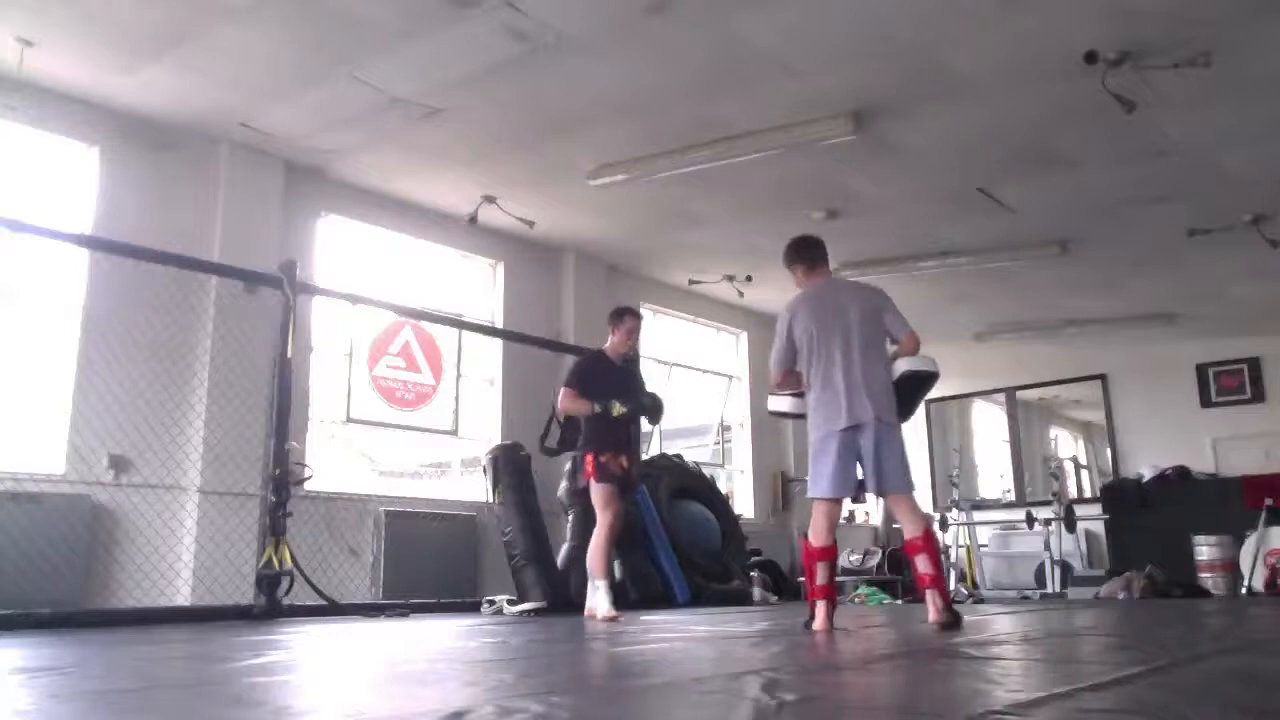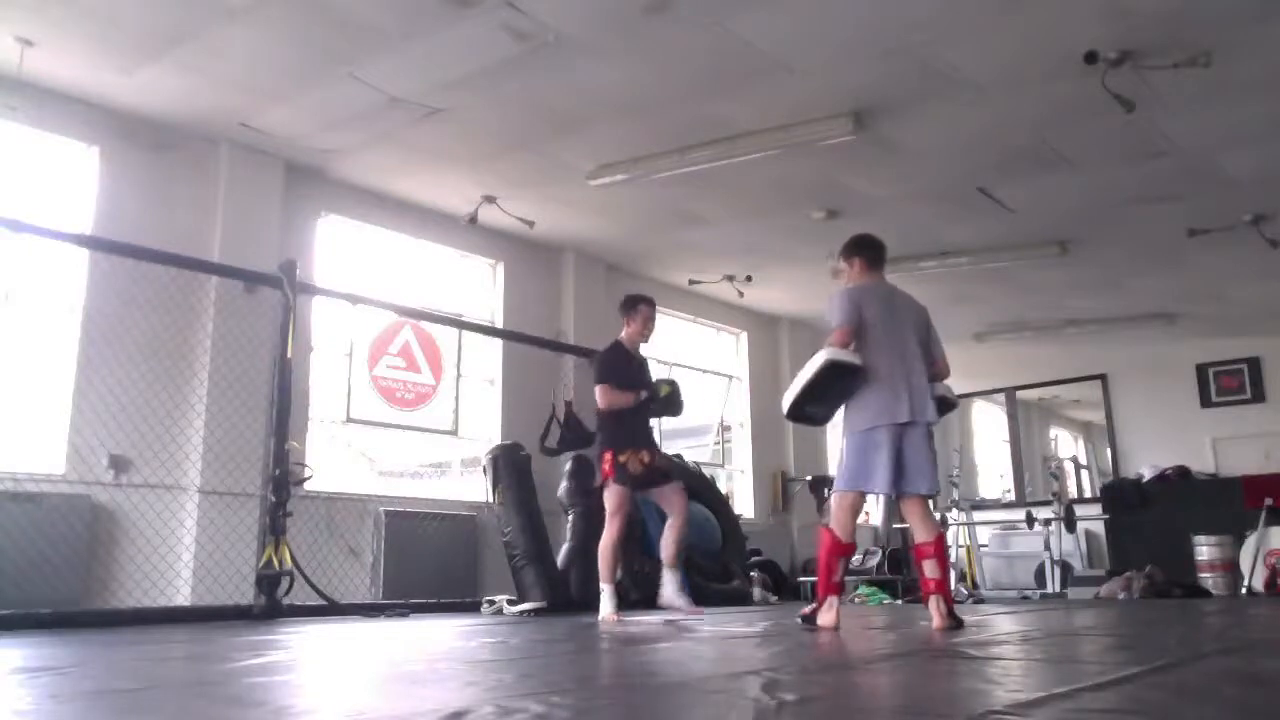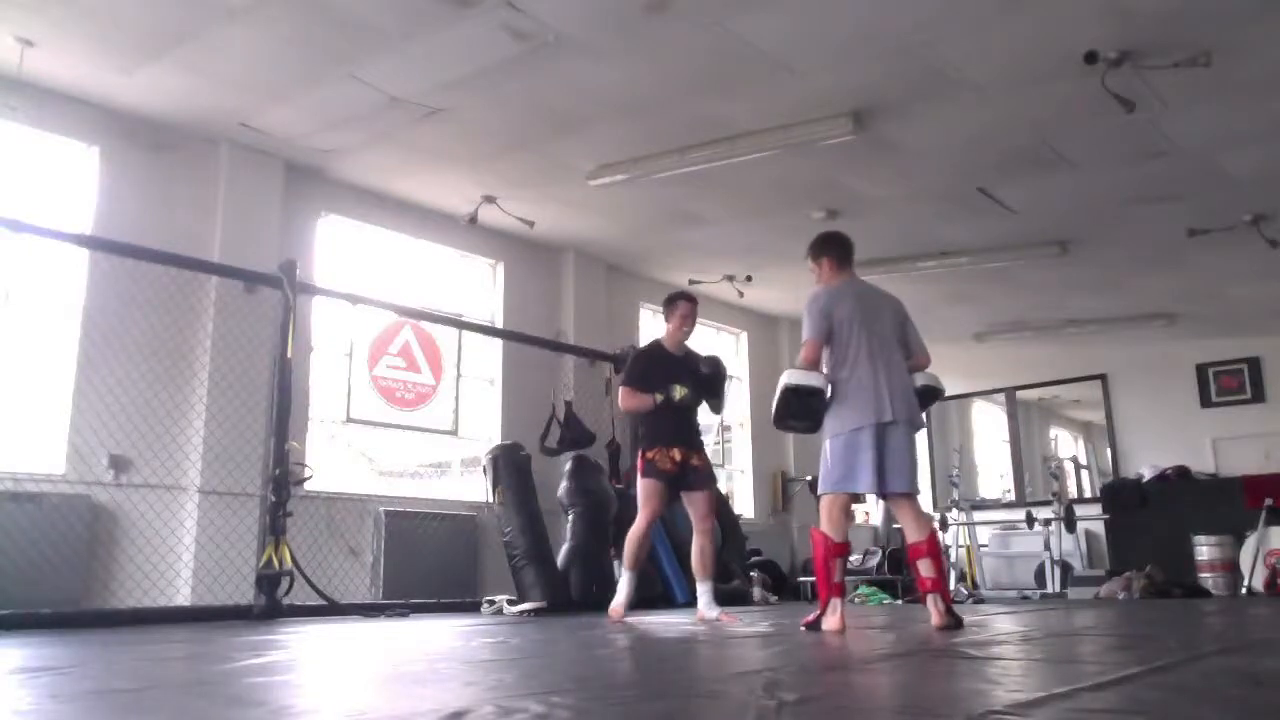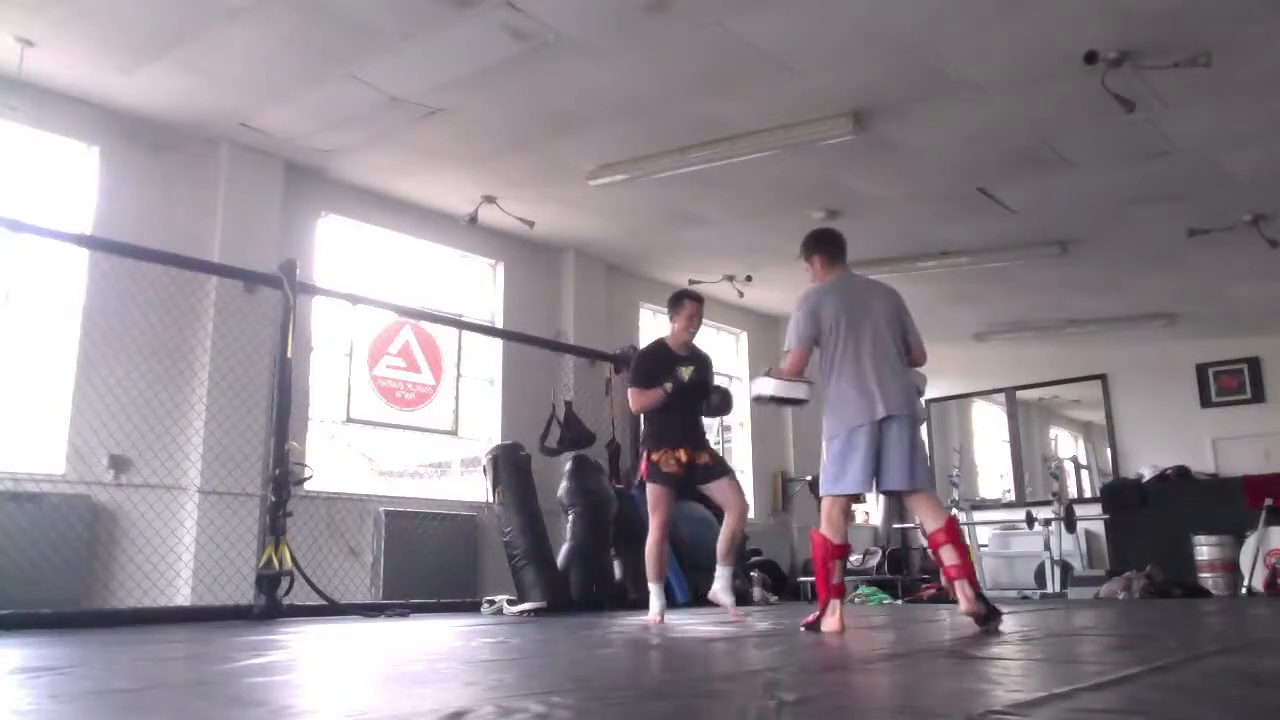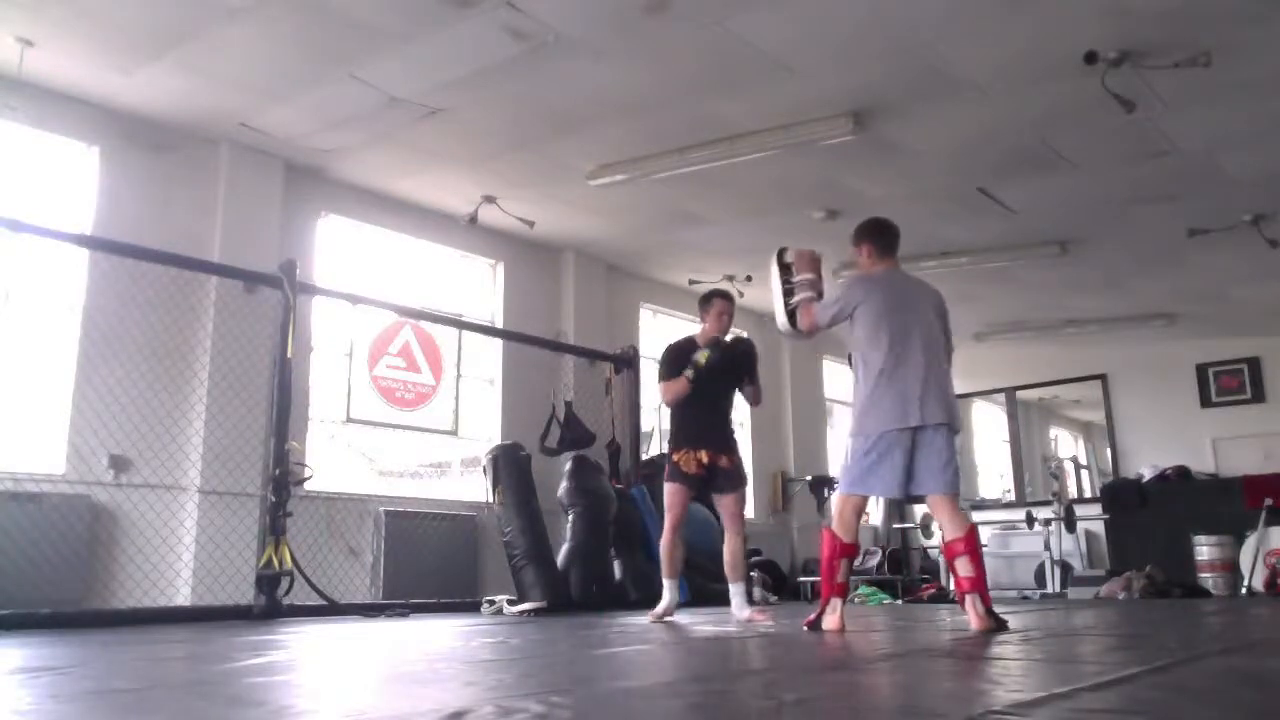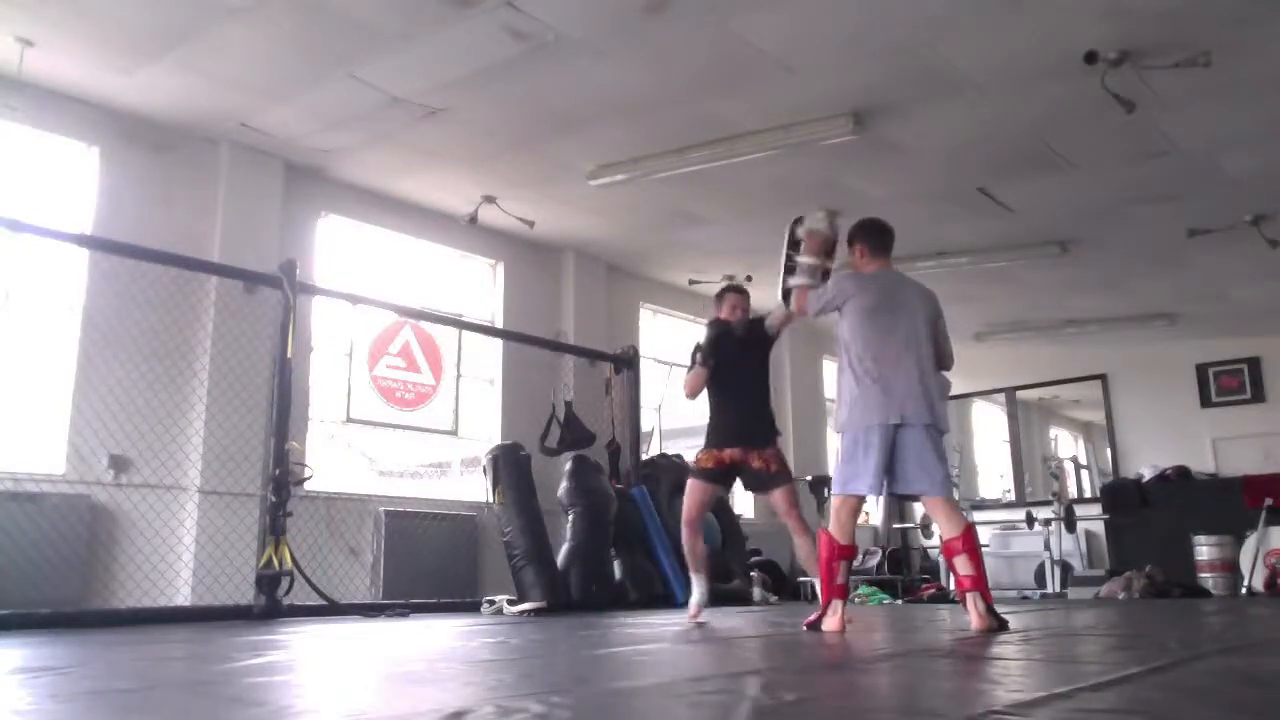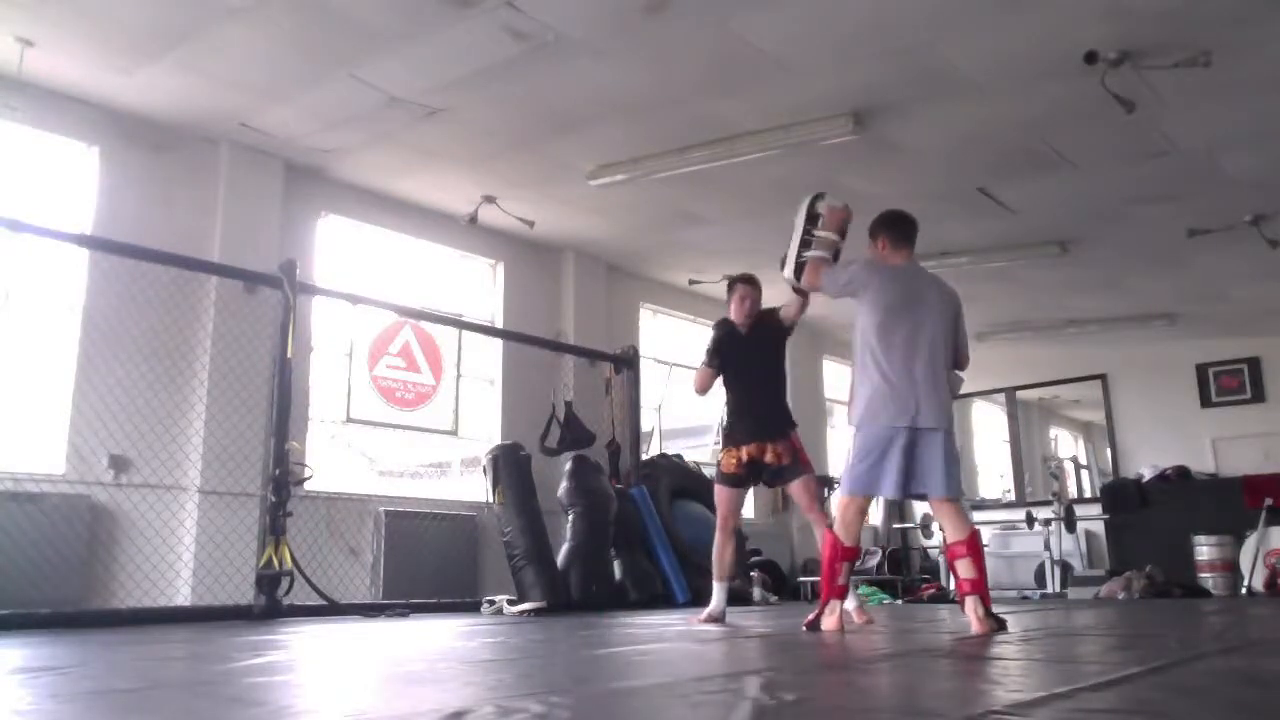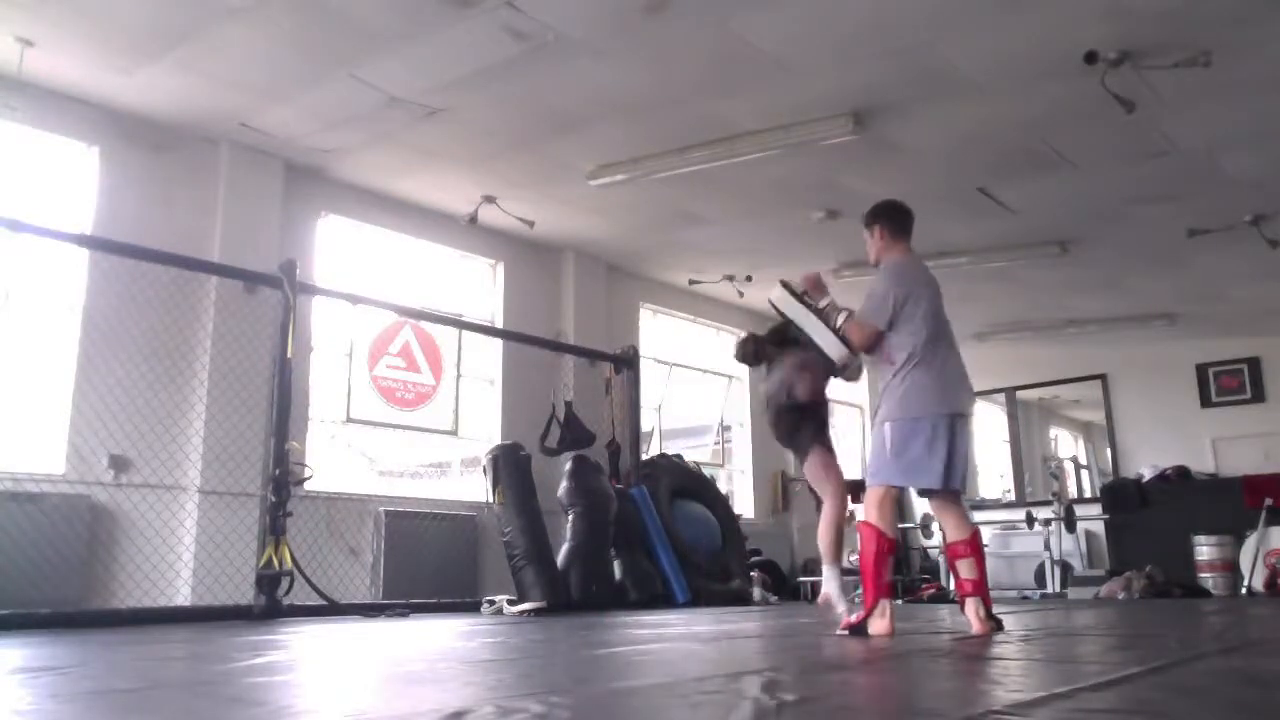
dt=0.4s
person 1, frame 1
left shoulder: (794, 310)
right shoulder: (871, 296)
left elbow: (779, 379)
right elbow: (911, 344)
left hip: (827, 418)
right hip: (877, 412)
left knee: (824, 511)
right knee: (903, 503)
left ankle: (821, 609)
right ankle: (936, 600)
person 1, frame 2
left shoulder: (852, 295)
right shoulder: (915, 306)
left elbow: (841, 338)
right elbow: (941, 370)
left hip: (871, 413)
right hip: (917, 413)
left knee: (846, 505)
right knee: (917, 507)
left ankle: (828, 603)
right ankle: (940, 606)
person 1, frame 3
left shoulder: (823, 298)
right shoulder: (890, 301)
left elbow: (810, 356)
right elbow: (922, 360)
left hip: (851, 414)
right hip: (898, 410)
left knee: (833, 507)
right knee: (906, 506)
left ankle: (832, 608)
right ankle: (938, 603)
person 1, frame 4
left shoulder: (813, 298)
right shoulder: (886, 293)
left elbow: (794, 365)
right elbow: (918, 356)
left wrist: (777, 374)
left hip: (848, 413)
right hip: (898, 408)
left knee: (834, 507)
right knee: (922, 498)
left ankle: (830, 609)
right ankle: (967, 591)
person 1, frame 5
left shoulder: (858, 287)
right shoulder: (931, 294)
left elbow: (806, 323)
left wrist: (806, 276)
left hip: (880, 416)
right hip: (933, 413)
left knee: (847, 507)
right knee: (946, 505)
left ankle: (831, 608)
right ankle: (977, 605)
person 1, frame 6
left shoulder: (849, 285)
right shoulder: (923, 295)
left elbow: (800, 305)
right elbow: (946, 361)
left wrist: (810, 258)
left hip: (866, 416)
right hip: (918, 414)
left knee: (843, 508)
right knee: (942, 505)
left ankle: (832, 609)
right ankle: (978, 604)
person 1, frame 7
left shoulder: (870, 273)
right shoulder: (945, 293)
left elbow: (809, 280)
right elbow: (960, 360)
left wrist: (828, 232)
left hip: (881, 415)
right hip: (933, 415)
left knee: (849, 508)
right knee: (948, 508)
left ankle: (830, 608)
right ankle: (978, 607)
person 1, frame 8
left shoulder: (892, 275)
right shoulder: (921, 275)
left elbow: (859, 339)
left wrist: (822, 299)
left hip: (909, 406)
right hip: (944, 404)
left knee: (880, 500)
right knee: (948, 504)
left ankle: (877, 611)
right ankle: (978, 607)
person 2, frame 1
left shoulder: (631, 371)
right shoulder: (589, 364)
right elbow: (564, 403)
left wrist: (643, 408)
right wrist: (604, 407)
left hip: (625, 454)
right hip: (599, 452)
left knee: (611, 526)
right knee: (607, 519)
left ankle: (593, 599)
right ankle: (603, 599)
person 2, frame 2
left shoulder: (638, 360)
right shoulder: (610, 356)
right elbow: (605, 400)
right wrist: (648, 394)
left hip: (644, 447)
right hip: (618, 450)
left knee: (679, 510)
right knee: (616, 522)
left ankle: (671, 589)
right ankle: (607, 602)
person 2, frame 3
left shoulder: (696, 361)
right shoulder: (646, 357)
right elbow: (625, 401)
right wrist: (665, 395)
left hip: (691, 449)
right hip: (656, 448)
left knee: (705, 523)
right knee: (648, 516)
left ankle: (706, 603)
right ankle: (624, 590)
person 2, frame 4
left shoulder: (702, 359)
right shoulder: (649, 355)
right elbow: (636, 403)
right wrist: (674, 382)
left hip: (698, 447)
right hip: (662, 449)
left knee: (738, 508)
right knee: (660, 525)
left ankle: (721, 585)
right ankle: (656, 602)
person 2, frame 5
left shoulder: (732, 354)
right shoulder: (678, 352)
left elbow: (754, 401)
right elbow: (668, 396)
left wrist: (751, 374)
right wrist: (697, 365)
left hip: (723, 449)
right hip: (686, 449)
left knee: (735, 526)
right knee: (673, 523)
left ankle: (739, 604)
right ankle: (669, 596)
person 2, frame 6
left shoulder: (757, 335)
right shoulder: (703, 348)
left elbow: (786, 313)
right elbow: (690, 390)
right wrist: (708, 348)
left hip: (761, 446)
right hip: (718, 447)
left knee: (794, 519)
right knee: (690, 518)
right ankle: (699, 594)
person 2, frame 7
left shoulder: (771, 325)
right shoulder: (723, 340)
left elbow: (800, 305)
right elbow: (700, 387)
right wrist: (714, 350)
left hip: (779, 439)
right hip: (736, 442)
left knee: (816, 512)
right knee: (725, 523)
right ankle: (717, 604)
person 2, frame 8
left shoulder: (821, 346)
right shoulder: (785, 339)
left elbow: (849, 372)
right elbow: (755, 353)
right wrist: (751, 346)
left hip: (811, 418)
right hip: (789, 409)
left knee: (836, 497)
left ankle: (833, 590)
